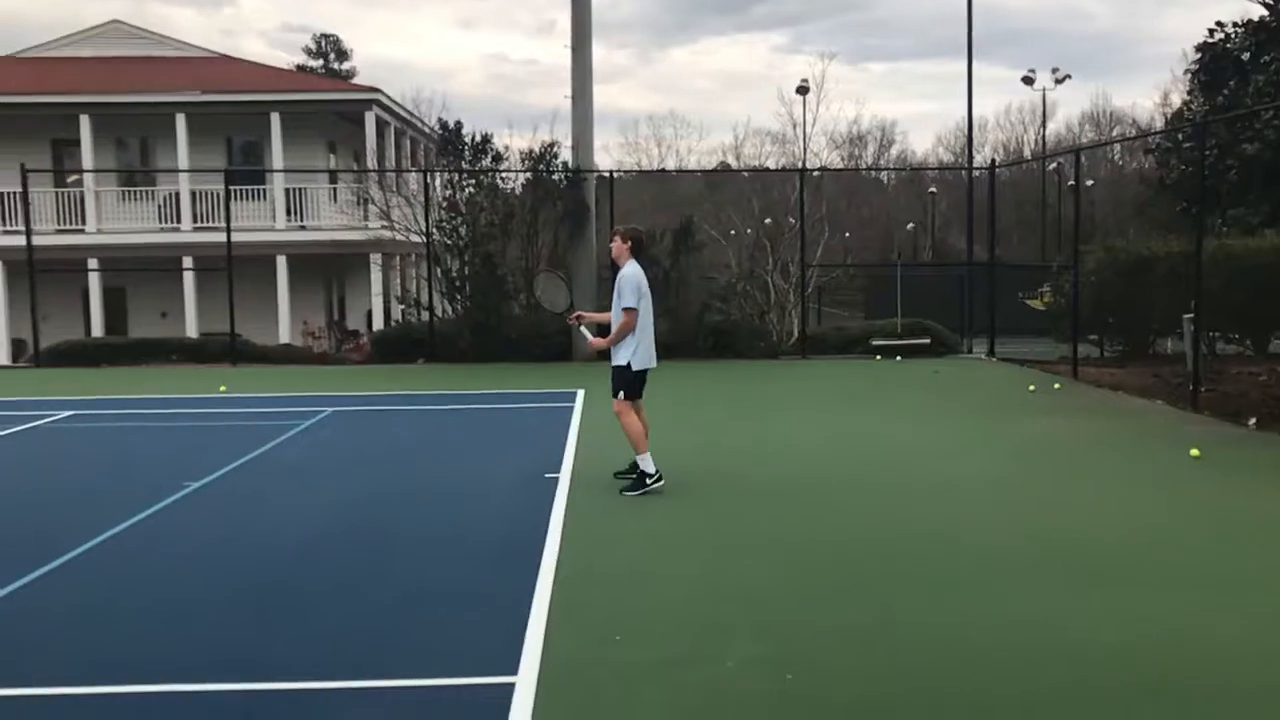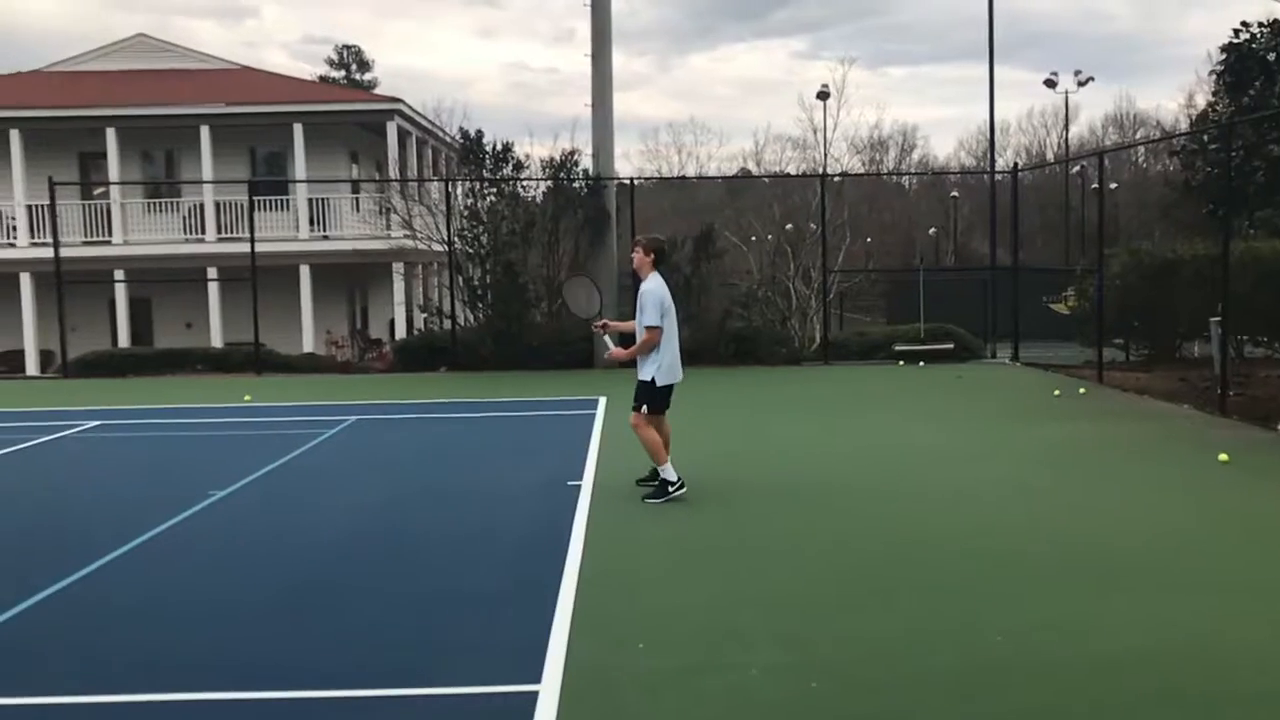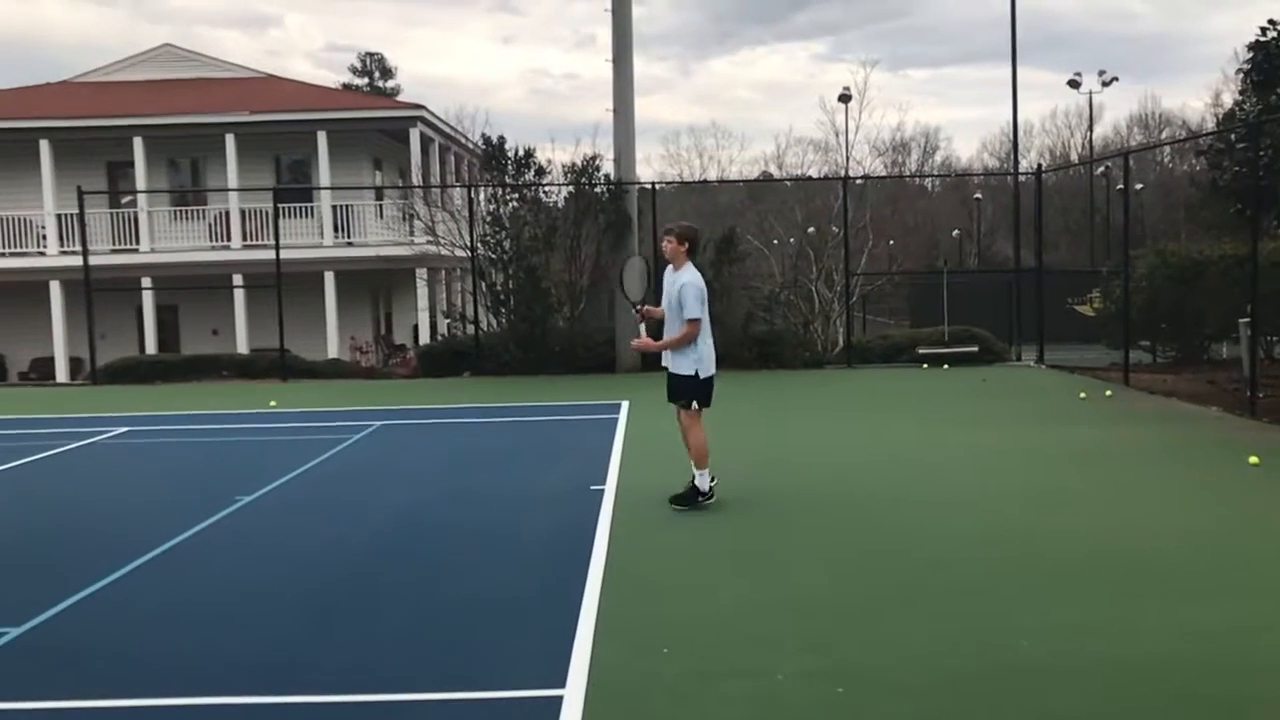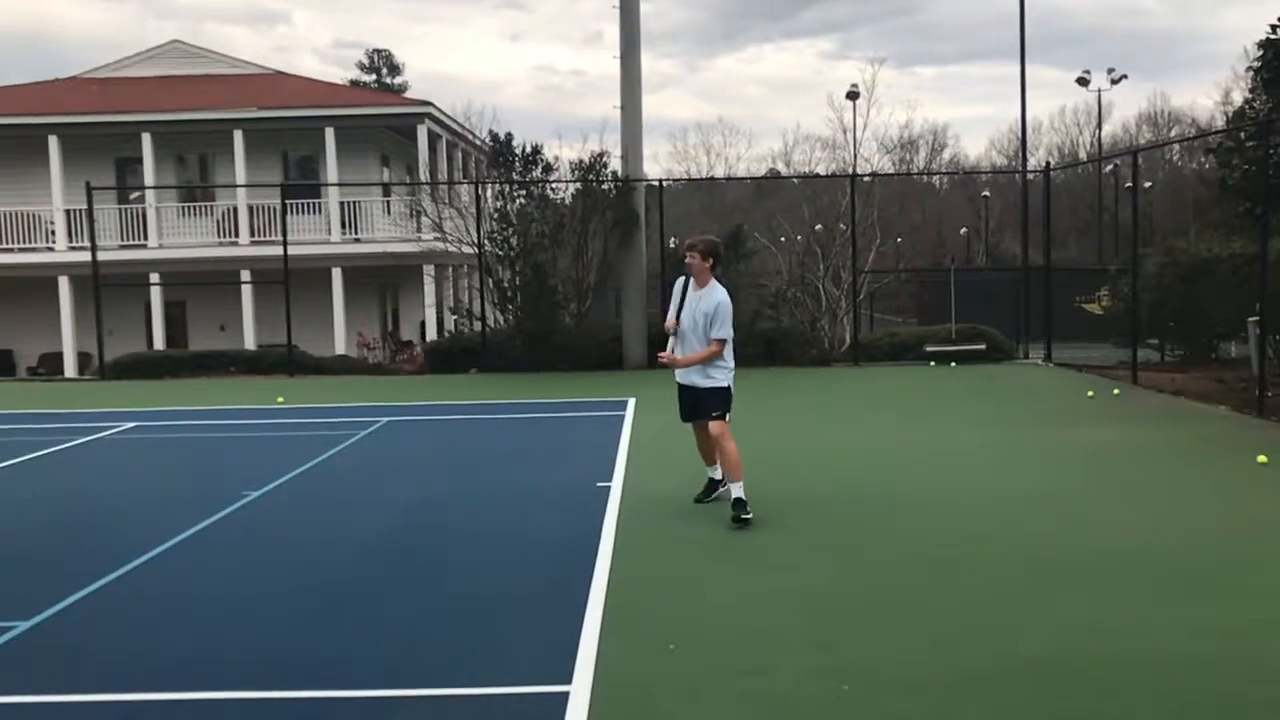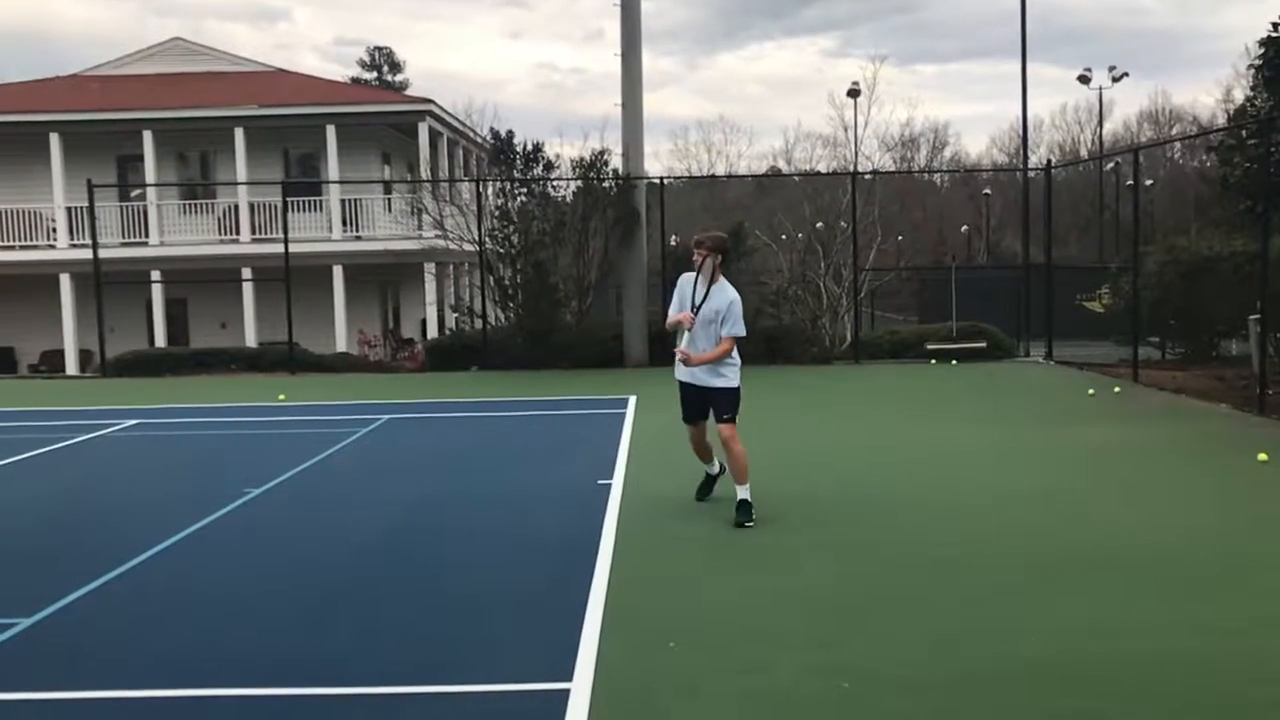
dt=0.3s
person 1, frame 1
left shoulder: (628, 274)
right shoulder: (630, 273)
left elbow: (629, 320)
left wrist: (605, 342)
right wrist: (588, 316)
left hip: (630, 356)
right hip: (634, 355)
left knee: (622, 410)
right knee: (634, 408)
left ankle: (650, 473)
right ankle: (642, 463)
person 1, frame 2
left shoulder: (650, 290)
right shoulder: (652, 286)
left elbow: (653, 336)
left wrist: (626, 354)
right wrist: (614, 325)
left hip: (656, 370)
right hip: (661, 368)
left knee: (640, 423)
right knee: (656, 419)
left ankle: (672, 481)
right ankle: (662, 470)
person 1, frame 3
left shoulder: (690, 282)
right shoulder: (669, 272)
left elbow: (692, 329)
left wrist: (657, 346)
right wrist: (650, 312)
left hip: (693, 364)
right hip: (676, 363)
left knee: (691, 421)
right knee: (684, 420)
left ankle: (703, 488)
right ankle: (701, 477)
person 1, frame 4
left shoulder: (720, 300)
right shoulder: (681, 284)
left elbow: (717, 348)
right elbow: (674, 323)
left wrist: (680, 362)
right wrist: (671, 325)
left hip: (715, 377)
right hip: (688, 378)
left knee: (718, 432)
right knee: (700, 431)
left ankle: (739, 498)
right ankle: (716, 478)
person 1, frame 5
left shoulder: (730, 298)
right shoulder: (685, 281)
left elbow: (727, 345)
right elbow: (669, 324)
left wrist: (696, 359)
right wrist: (680, 318)
left hip: (722, 378)
right hip: (689, 377)
left knee: (728, 435)
right knee: (695, 435)
left ankle: (744, 500)
right ankle: (714, 470)
